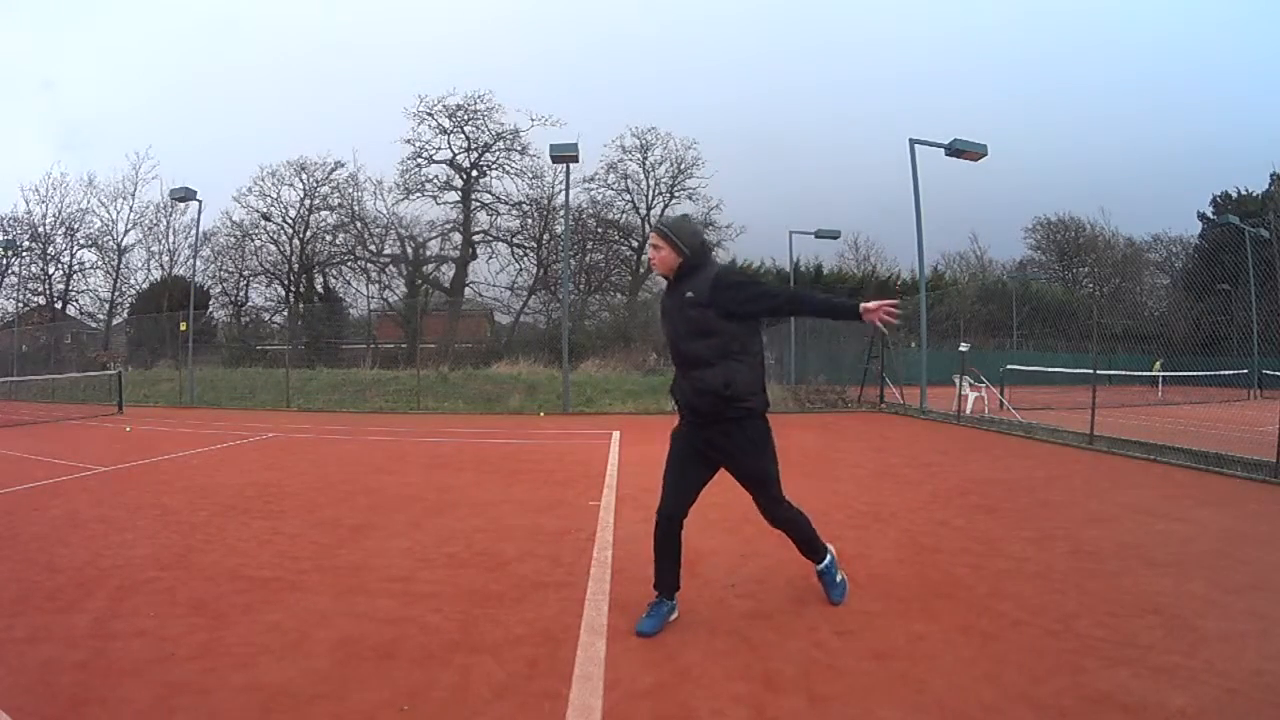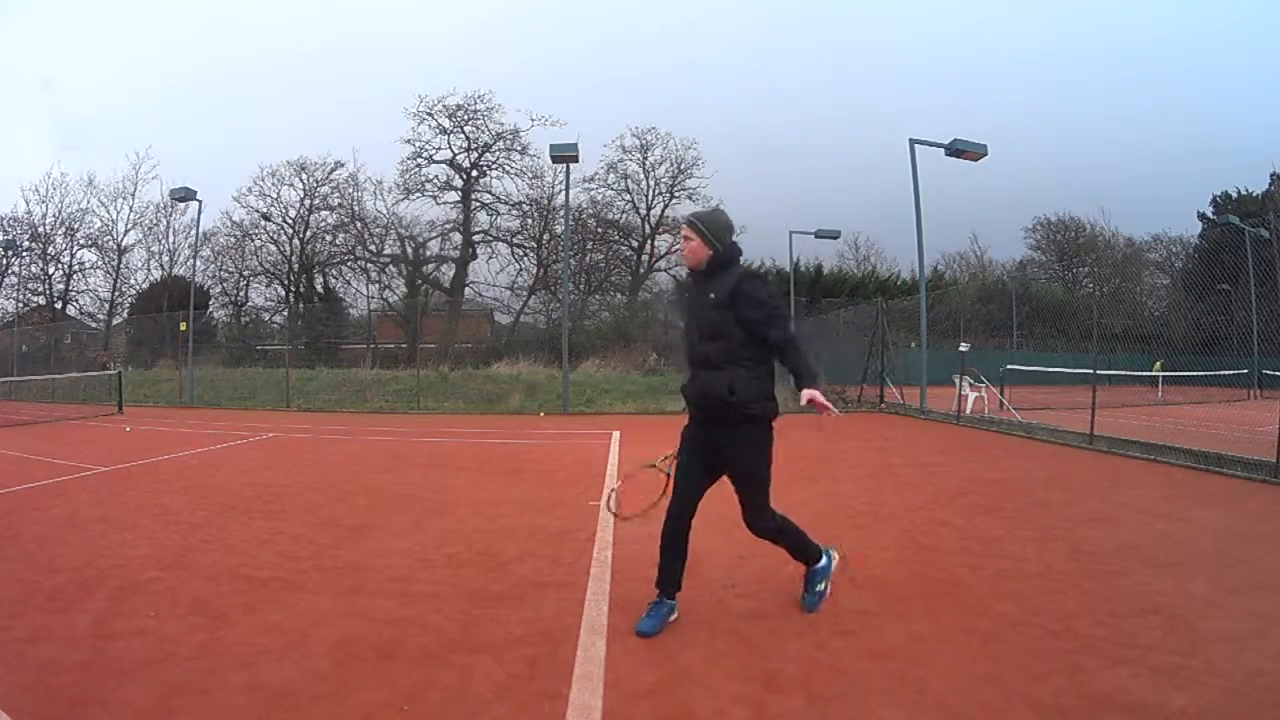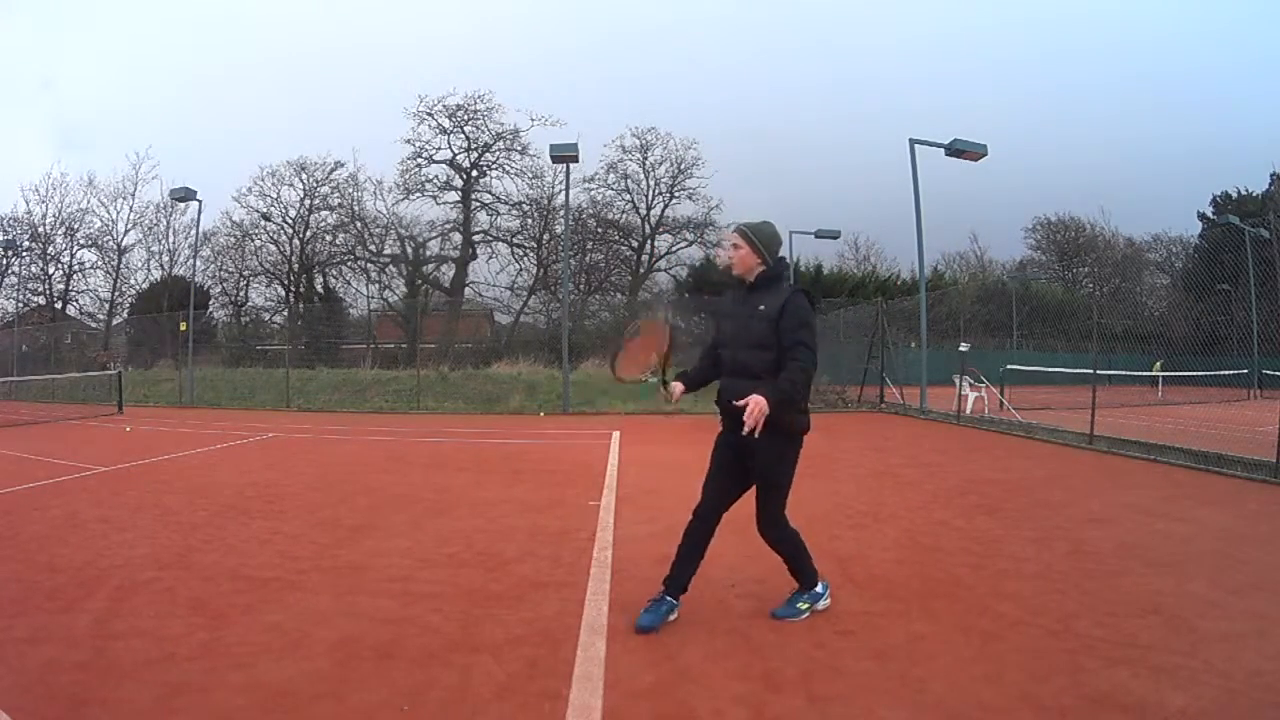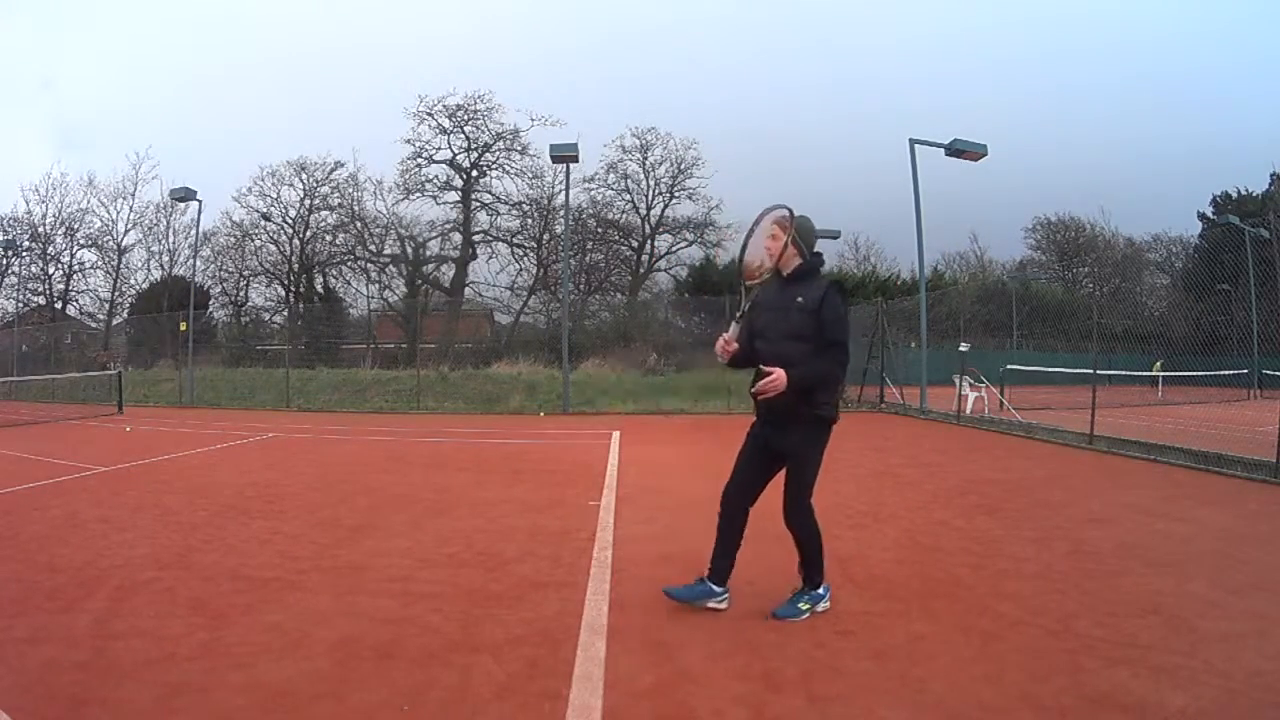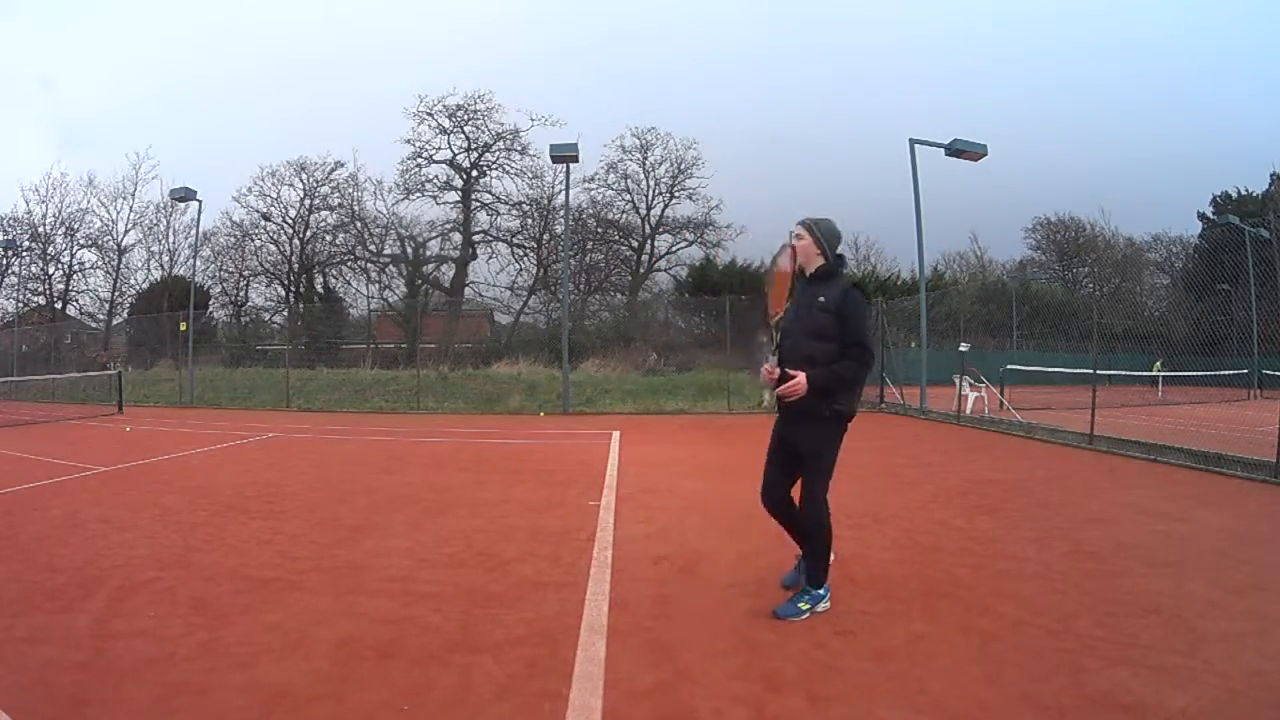
dt=0.2s
person 1, frame 1
left shoulder: (720, 283)
right shoulder: (672, 296)
left elbow: (787, 301)
left wrist: (854, 309)
left hip: (739, 421)
right hip: (693, 424)
left knee: (774, 507)
right knee: (669, 513)
left ankle: (823, 560)
right ankle: (665, 600)
person 1, frame 2
left shoulder: (741, 285)
right shoulder: (697, 289)
left elbow: (781, 338)
left wrist: (807, 383)
left hip: (746, 421)
right hip: (705, 421)
left knee: (757, 514)
right knee: (679, 511)
left ankle: (818, 560)
right ankle: (667, 598)
person 1, frame 3
left shoulder: (790, 300)
right shoulder: (733, 300)
left elbow: (802, 361)
right elbow: (717, 355)
left wrist: (769, 398)
right wrist: (685, 381)
left hip: (777, 431)
right hip: (736, 428)
left knee: (770, 520)
right knee: (705, 513)
left ankle: (813, 589)
right ankle: (670, 597)
person 1, frame 4
left shoulder: (825, 293)
right shoulder: (767, 292)
left elbow: (837, 358)
right elbow: (754, 347)
left wrist: (792, 378)
right wrist: (732, 349)
left hip: (807, 419)
right hip: (769, 417)
left knee: (796, 506)
right knee: (734, 498)
left ankle: (816, 590)
right ankle: (716, 584)
person 1, frame 5
left shoulder: (845, 294)
right shoulder: (797, 291)
left elbow: (861, 359)
left wrist: (814, 380)
right wrist: (775, 369)
left hip: (825, 415)
right hip: (790, 412)
left knee: (811, 500)
right knee: (772, 495)
left ankle: (816, 589)
right ankle: (811, 556)
